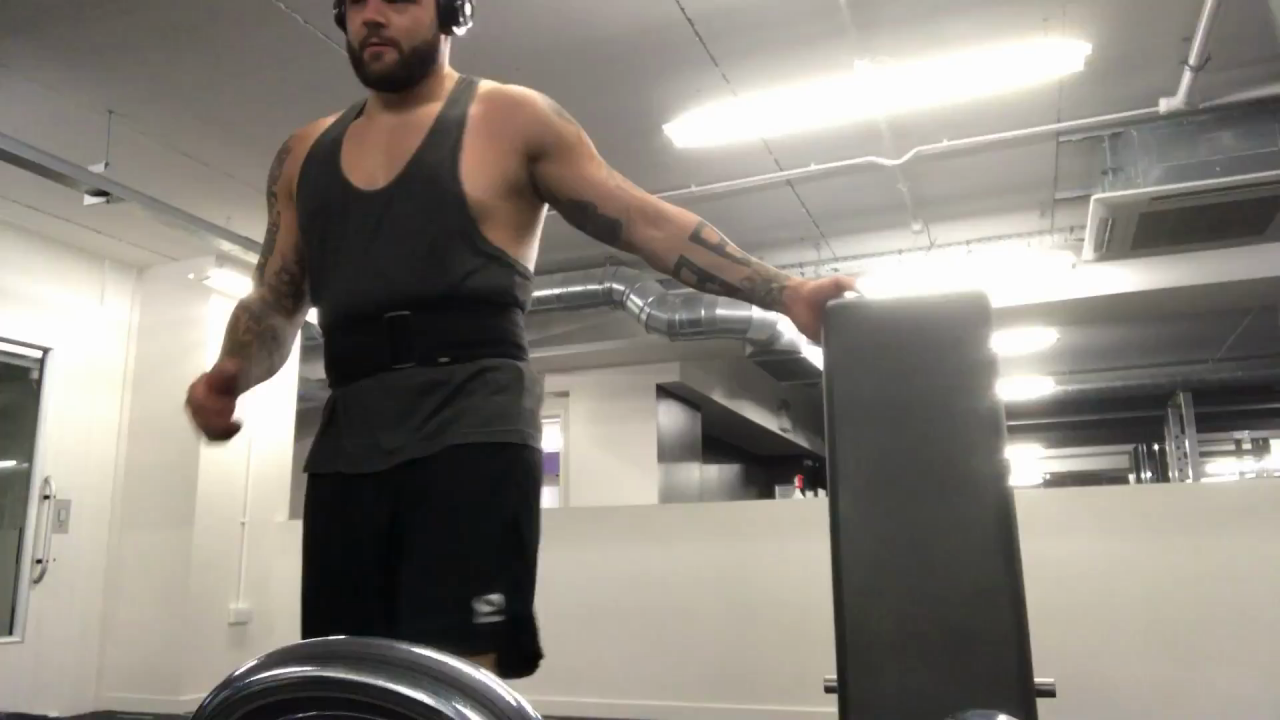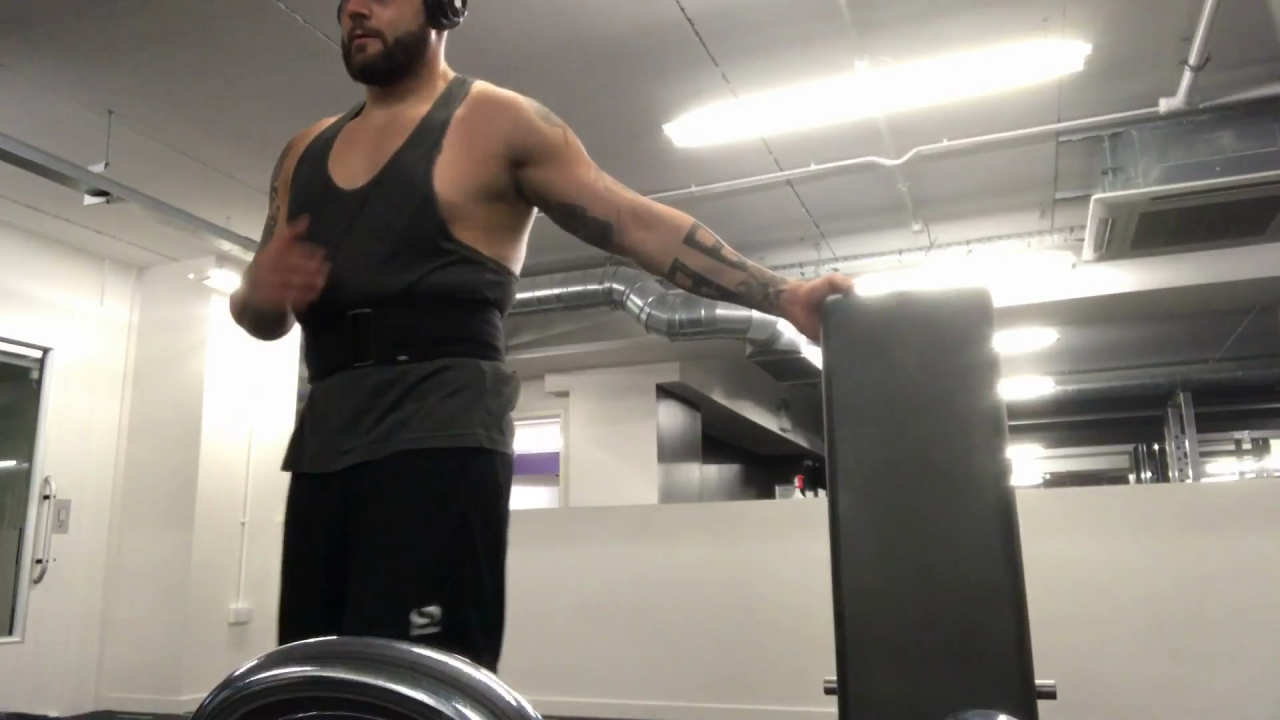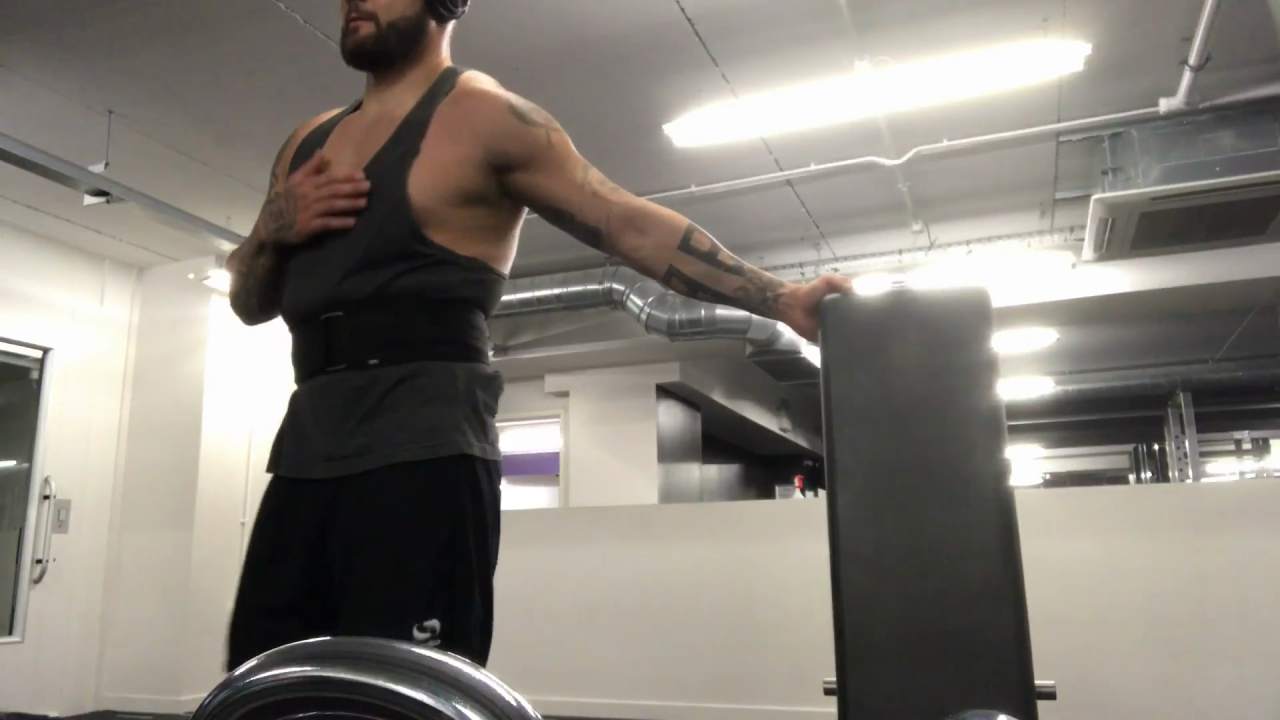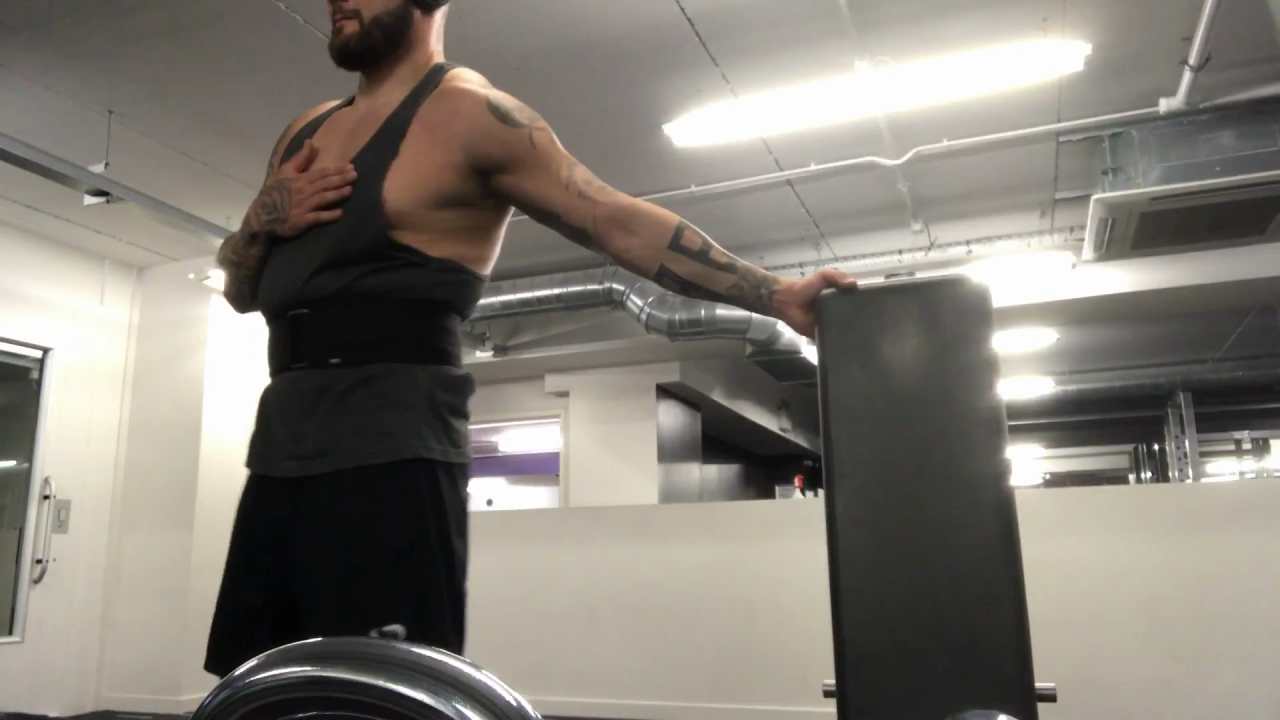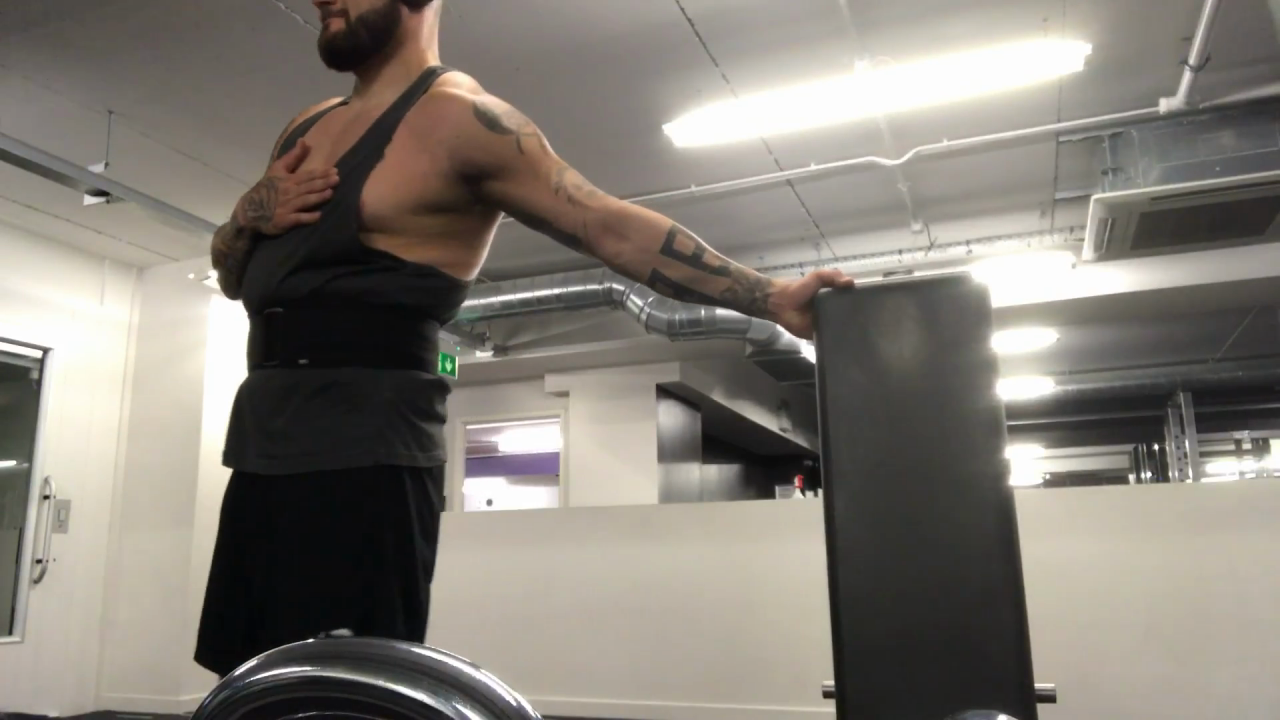
dt=0.2s
person 1, frame 1
left shoulder: (510, 119)
right shoulder: (305, 154)
left elbow: (647, 222)
right elbow: (273, 304)
left wrist: (785, 291)
right wrist: (228, 372)
left hip: (473, 433)
right hip: (346, 446)
person 1, frame 2
left shoulder: (495, 122)
right shoulder: (306, 151)
left elbow: (636, 224)
right elbow: (260, 305)
left wrist: (782, 295)
right wrist: (259, 292)
left hip: (442, 443)
right hip: (325, 444)
person 1, frame 3
left shoulder: (483, 116)
right shoulder: (309, 142)
left elbow: (631, 224)
right elbow: (249, 300)
left wrist: (782, 297)
right wrist: (274, 225)
left hip: (422, 450)
right hip: (308, 448)
person 1, frame 4
left shoulder: (467, 115)
right shoulder: (305, 133)
left elbow: (620, 222)
right elbow: (240, 289)
left wrist: (774, 293)
right wrist: (262, 218)
left hip: (387, 454)
right hip: (283, 450)
person 1, frame 5
left shoulder: (459, 120)
right shoulder: (306, 129)
left elbow: (611, 227)
right elbow: (232, 276)
left wrist: (770, 297)
right wrist: (250, 212)
left hip: (361, 457)
right hip: (266, 453)
